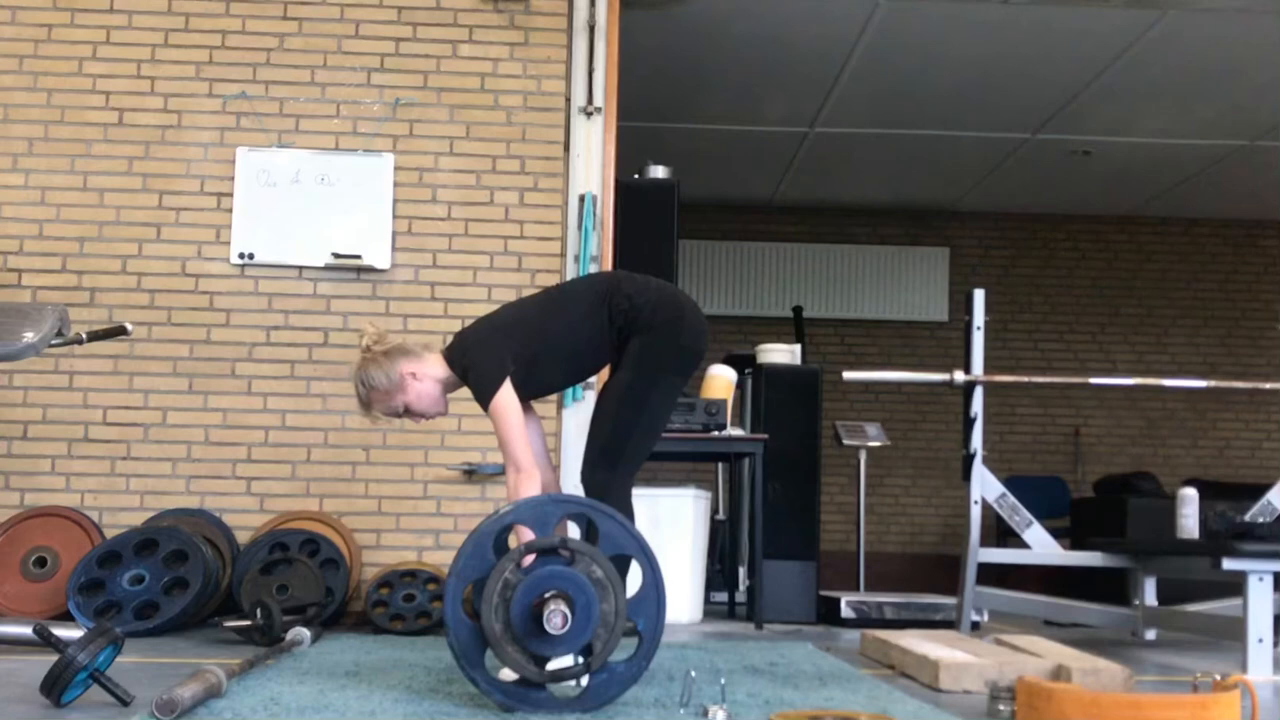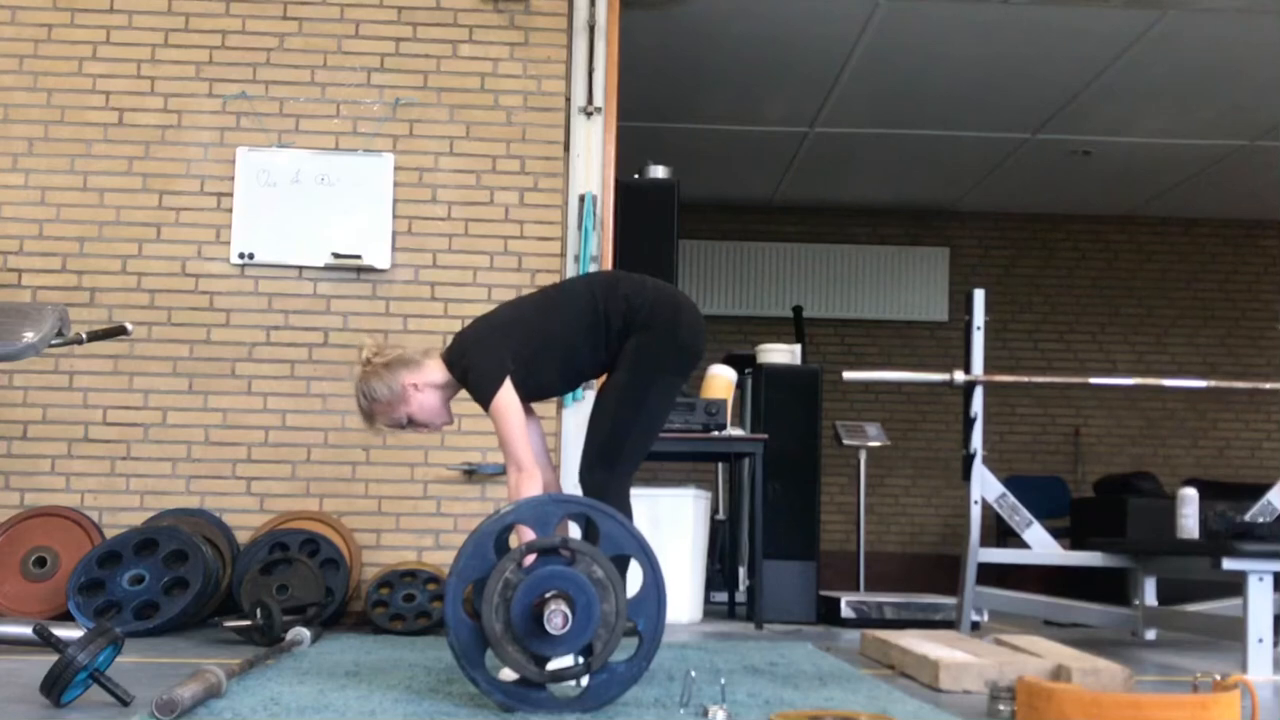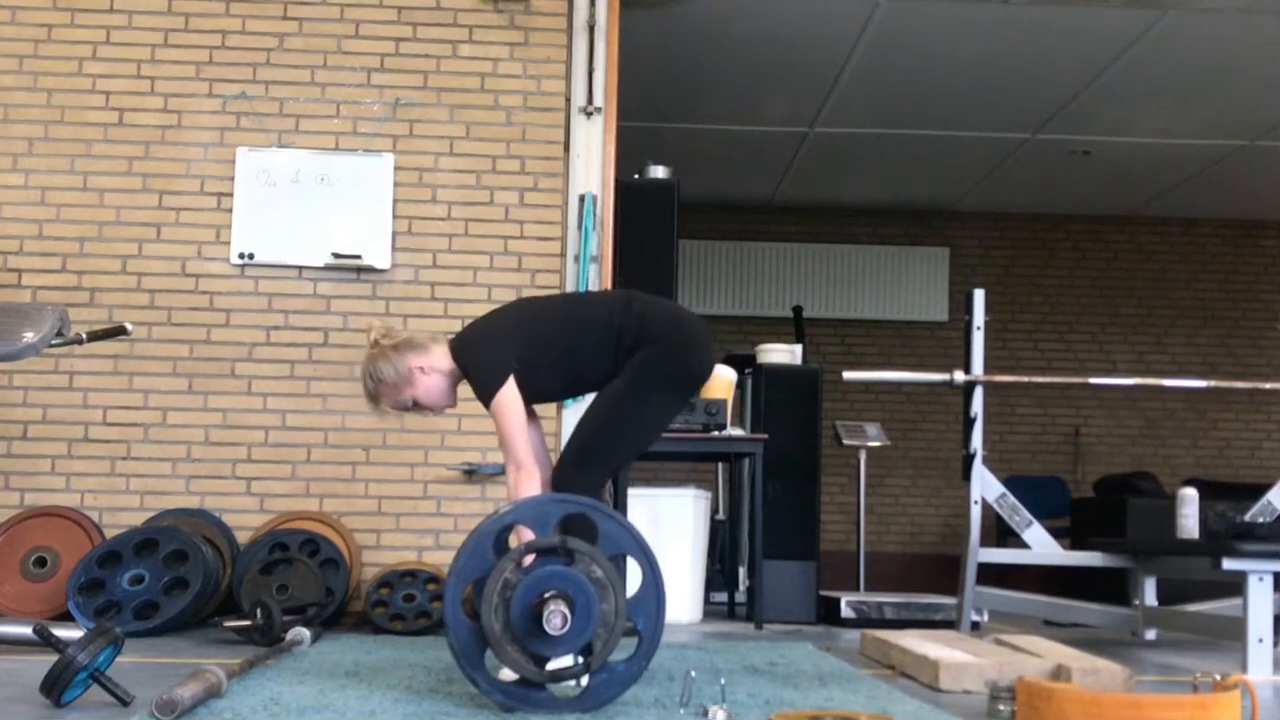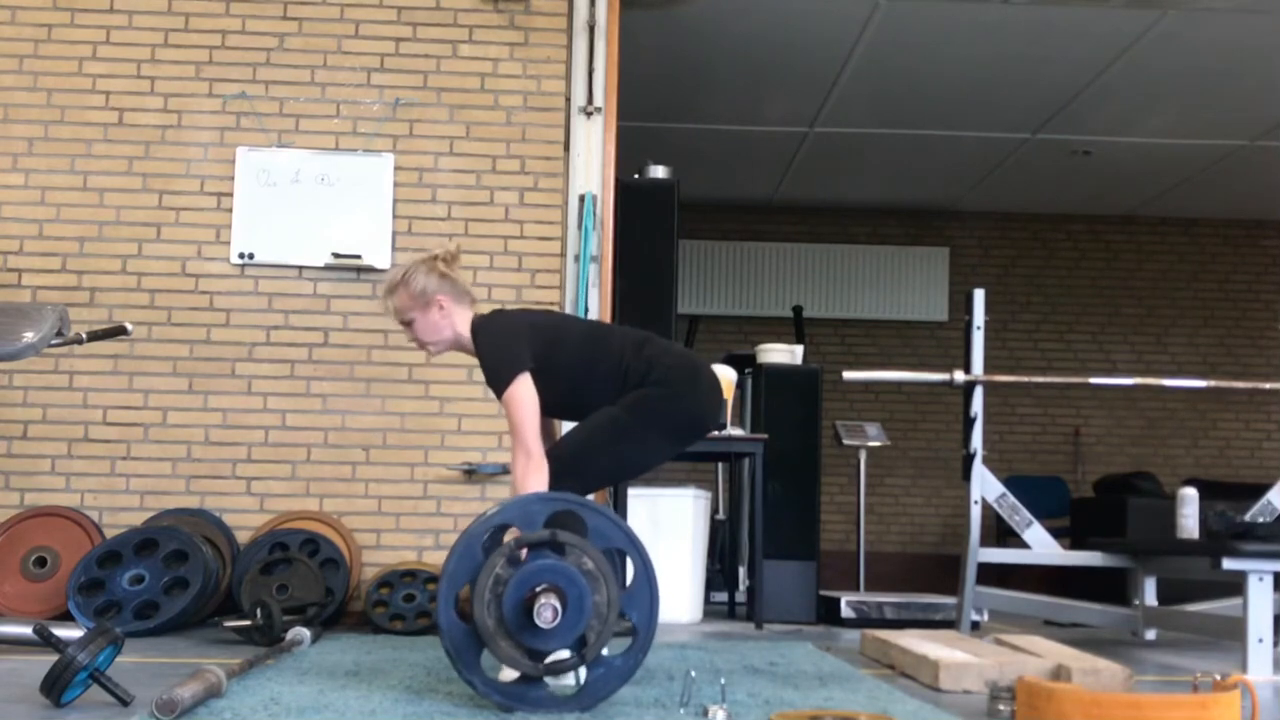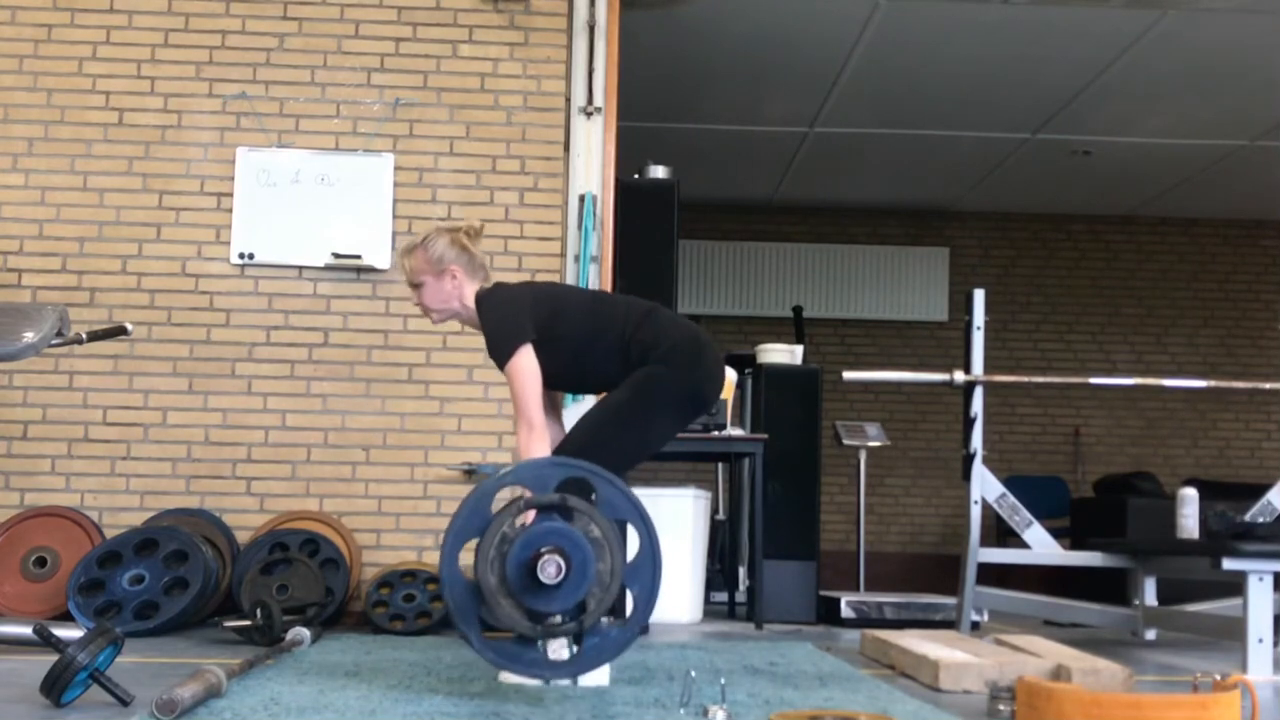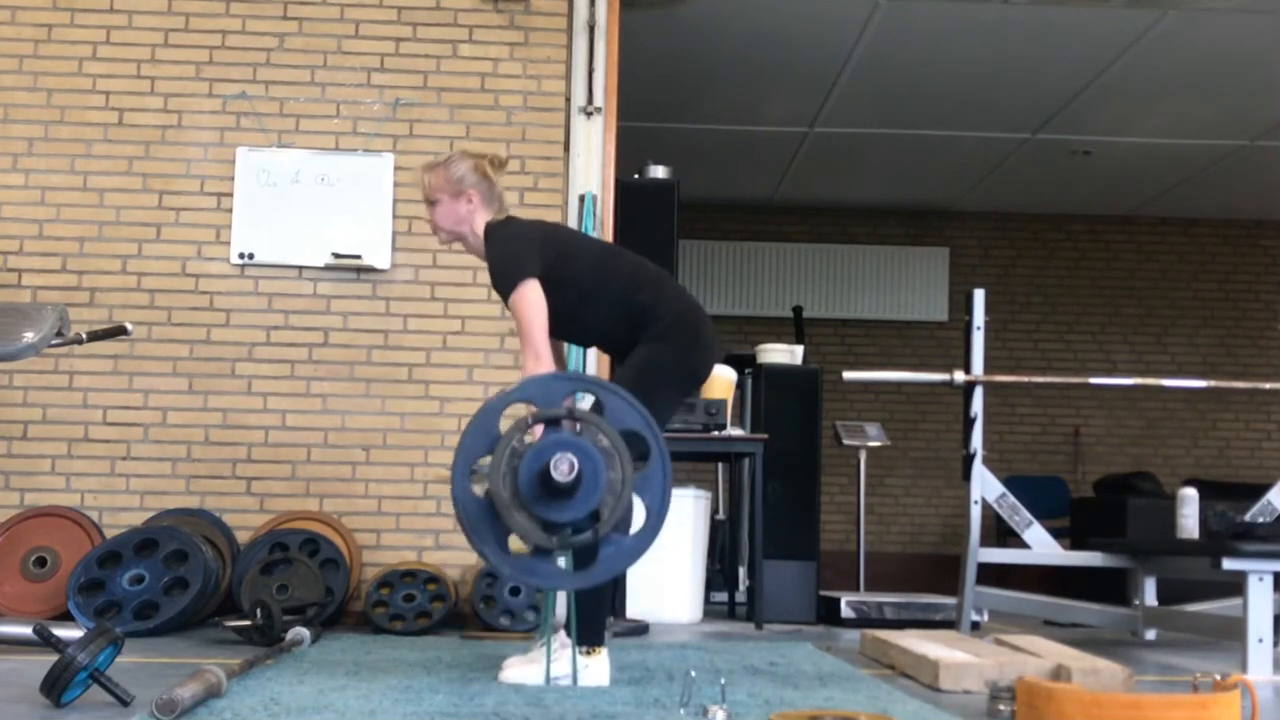
dt=0.5s
person 1, frame 1
left shoulder: (479, 360)
right shoulder: (482, 357)
left elbow: (523, 472)
right elbow: (539, 470)
left hip: (664, 327)
right hip: (655, 327)
left knee: (604, 476)
right knee: (602, 476)
person 1, frame 2
left shoulder: (478, 362)
right shoulder: (483, 363)
left elbow: (523, 472)
right elbow: (540, 471)
left hip: (662, 327)
right hip: (655, 328)
left knee: (602, 477)
right knee: (601, 477)
person 1, frame 3
left shoulder: (481, 357)
right shoulder: (485, 353)
left elbow: (522, 470)
right elbow: (538, 469)
left hip: (671, 346)
right hip: (669, 345)
left knee: (575, 478)
right knee: (574, 479)
person 1, frame 4
left shoulder: (497, 341)
right shoulder: (503, 335)
left elbow: (530, 457)
right elbow: (542, 457)
left hip: (676, 391)
right hip: (682, 390)
left knee: (555, 484)
right knee: (555, 484)
person 1, frame 5
left shoulder: (504, 313)
right shoulder: (508, 306)
left elbow: (532, 428)
right elbow: (547, 424)
left hip: (679, 366)
right hip: (678, 365)
person 1, frame 6
left shoulder: (508, 244)
right shoulder: (518, 242)
left elbow: (537, 358)
right elbow: (549, 356)
left hip: (670, 343)
right hip: (666, 342)
left ankle: (587, 652)
right ankle: (580, 637)
